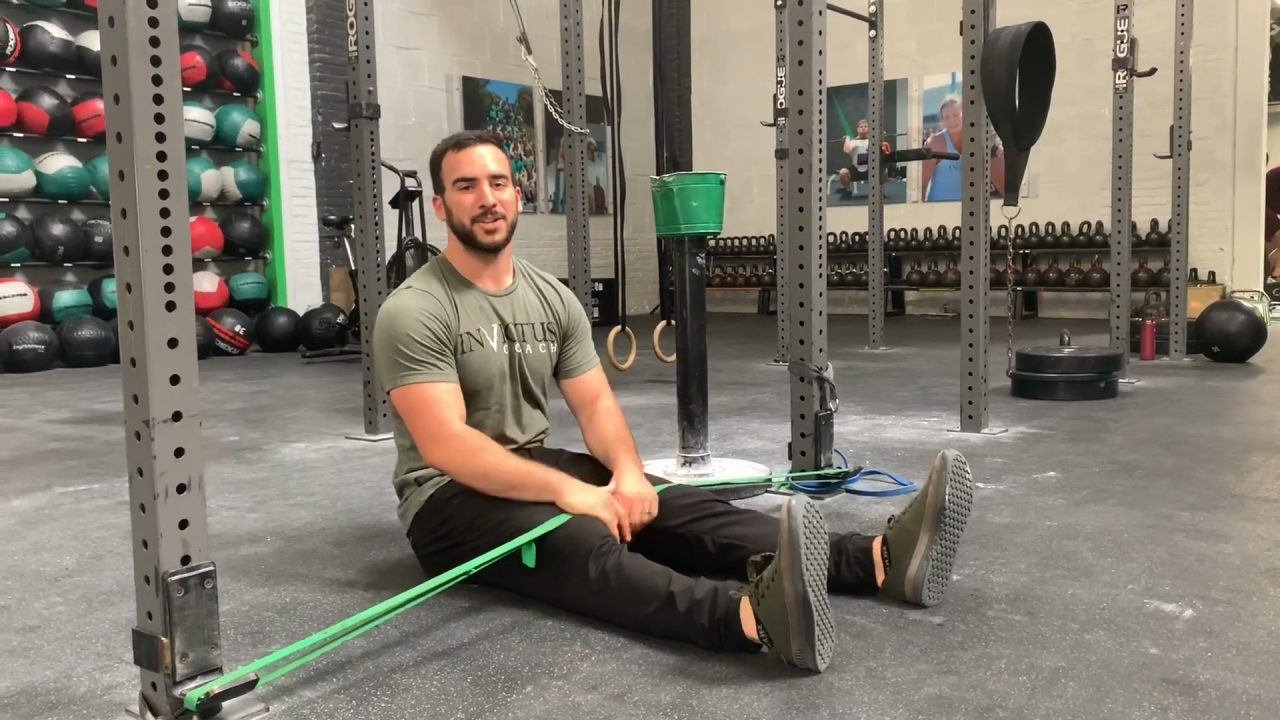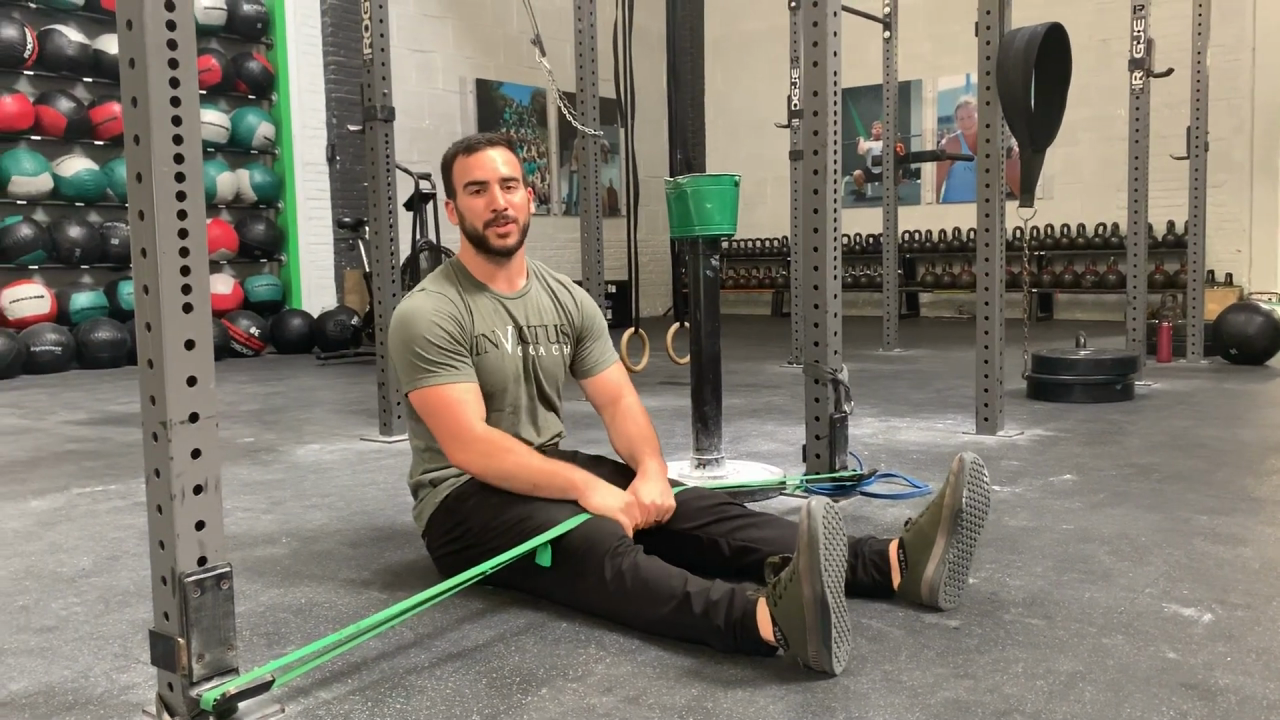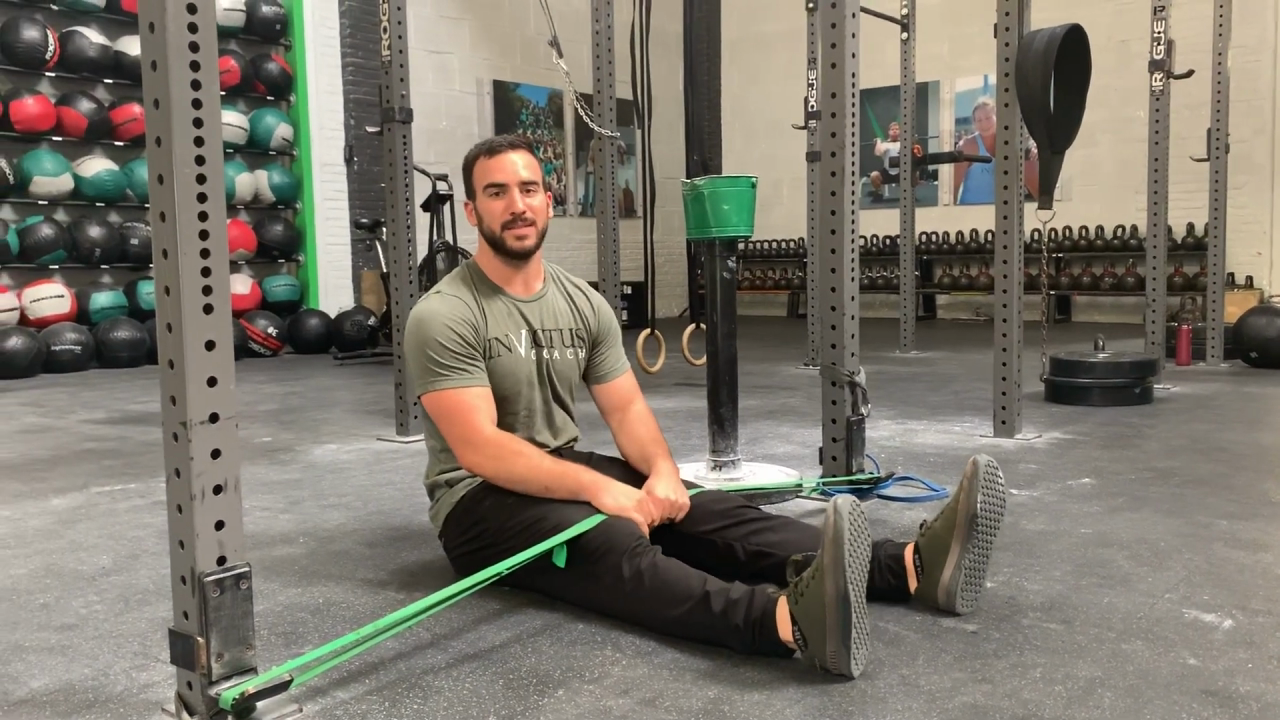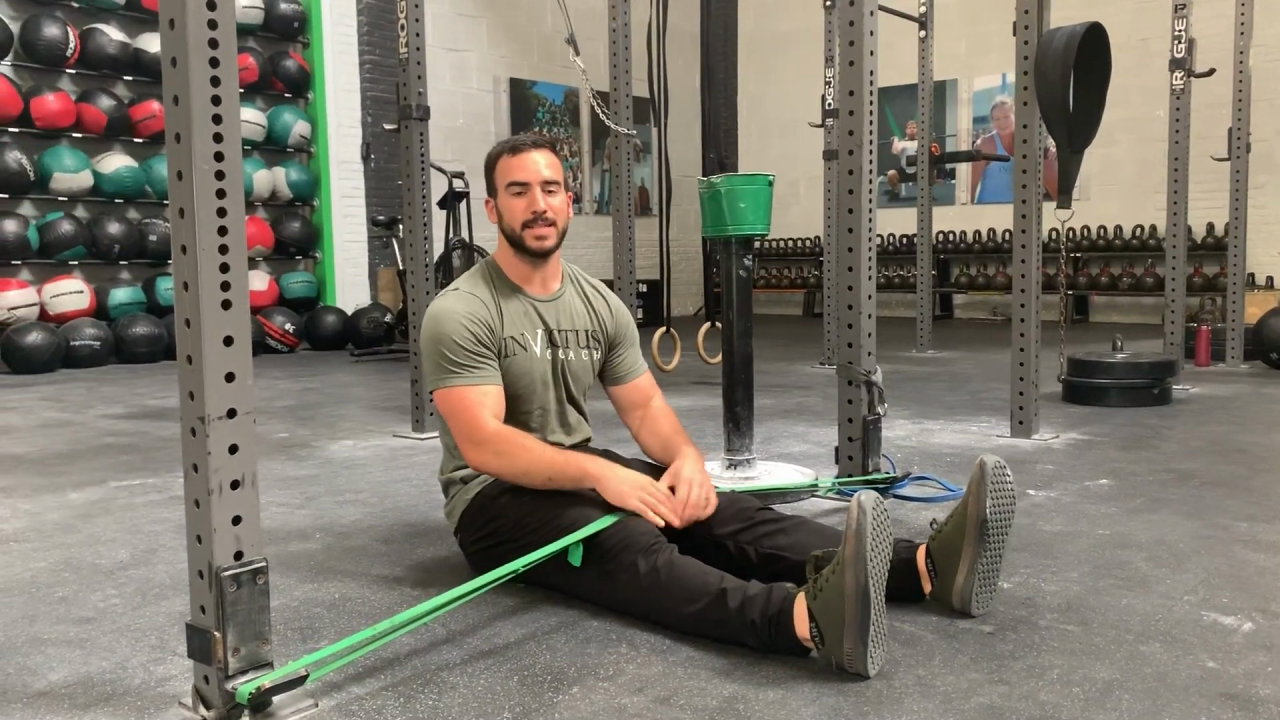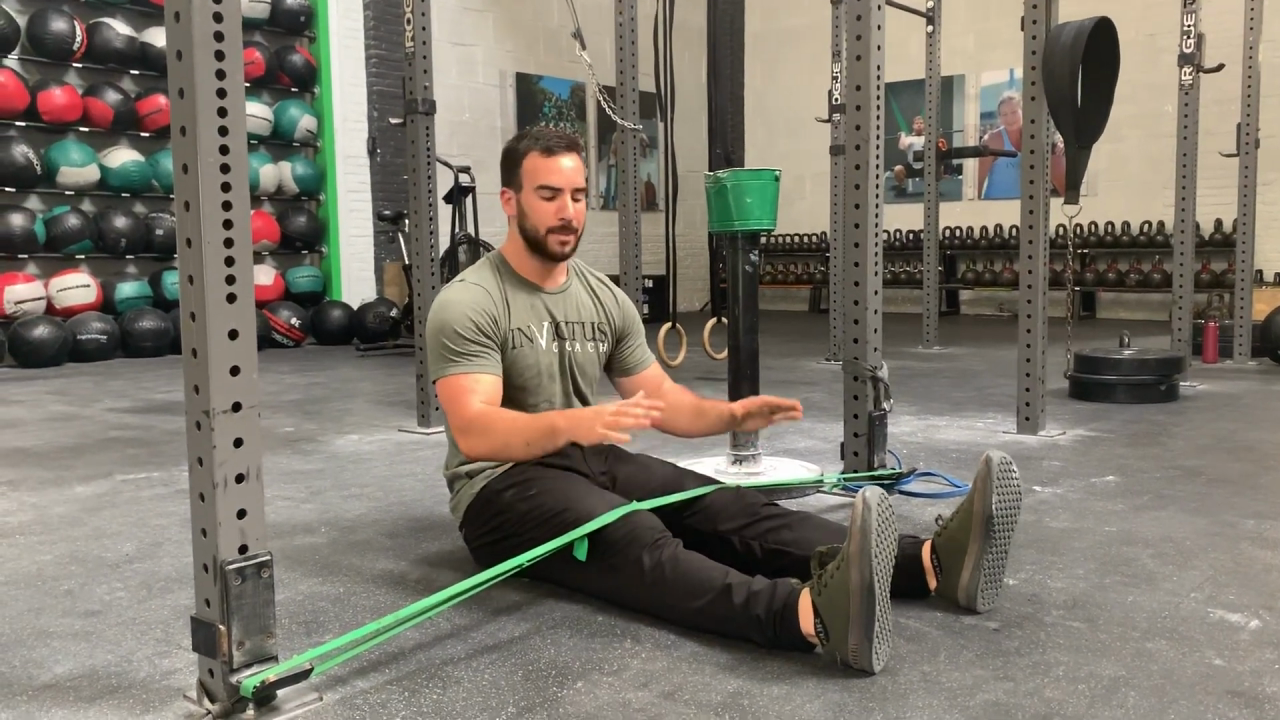
dt=0.4s
person 1, frame 1
left shoulder: (552, 297)
right shoulder: (414, 312)
left elbow: (595, 403)
right elbow: (445, 445)
left wrist: (626, 470)
right wrist: (563, 489)
left hip: (534, 470)
right hip: (450, 499)
left knee: (678, 508)
right knee: (583, 545)
left ankle: (878, 559)
right ankle: (753, 615)
person 1, frame 2
left shoulder: (566, 298)
right shoulder: (429, 313)
left elbow: (618, 400)
right elbow: (469, 446)
left wrist: (651, 470)
right wrist: (584, 487)
left hip: (550, 472)
right hip: (466, 499)
left knee: (693, 510)
right knee: (599, 546)
left ankle: (894, 562)
right ankle: (769, 618)
person 1, frame 3
left shoulder: (583, 302)
right shoulder: (443, 316)
left elbow: (625, 407)
right elbow: (479, 449)
left wrist: (661, 471)
right wrist: (596, 487)
left hip: (564, 472)
right hip: (481, 501)
left knee: (709, 513)
right knee: (615, 545)
left ankle: (911, 565)
right ankle: (789, 620)
person 1, frame 4
left shoulder: (599, 302)
right shoulder: (461, 313)
left elbow: (645, 407)
right elbow: (483, 444)
left wrist: (685, 460)
right wrist: (602, 472)
left hip: (579, 472)
right hip: (497, 496)
left knee: (723, 514)
right knee: (630, 544)
left ankle: (922, 566)
right ankle: (806, 617)
person 1, frame 5
left shoulder: (605, 297)
right shoulder: (467, 304)
left elbow: (656, 394)
right elbow: (474, 430)
left wrist: (727, 412)
right wrist: (579, 420)
left hip: (584, 461)
right hip: (502, 488)
left knee: (726, 510)
right knee: (632, 539)
left ankle: (928, 563)
right ankle: (811, 614)
